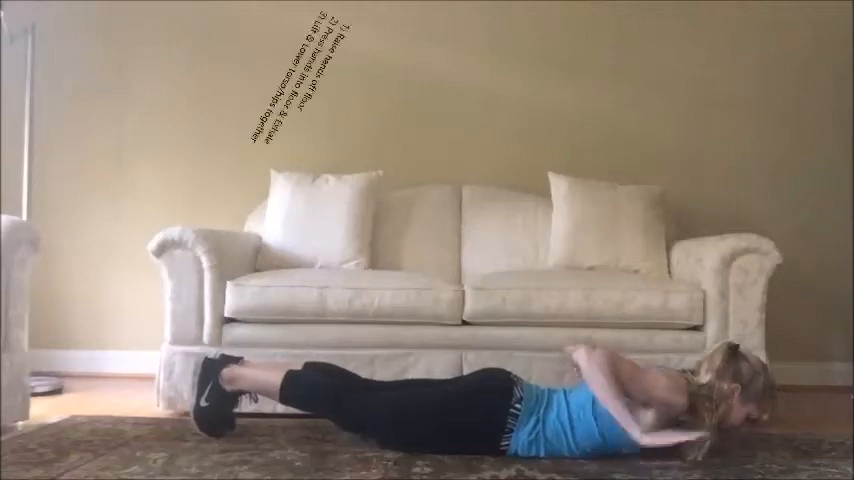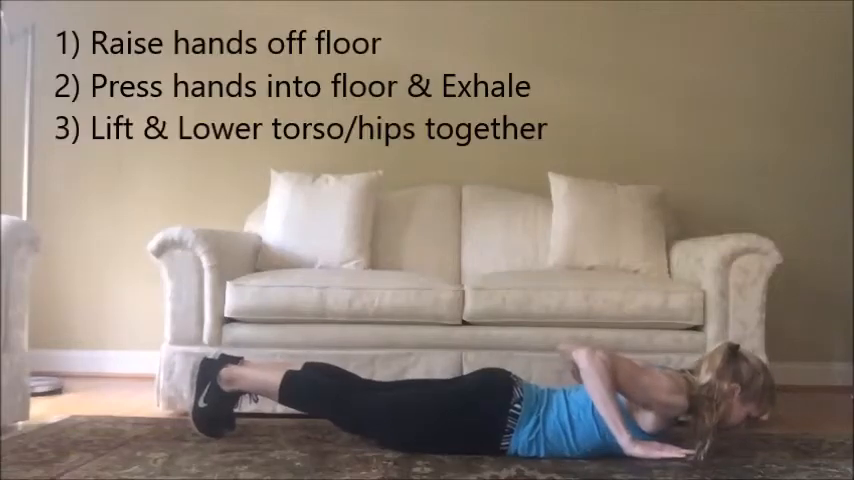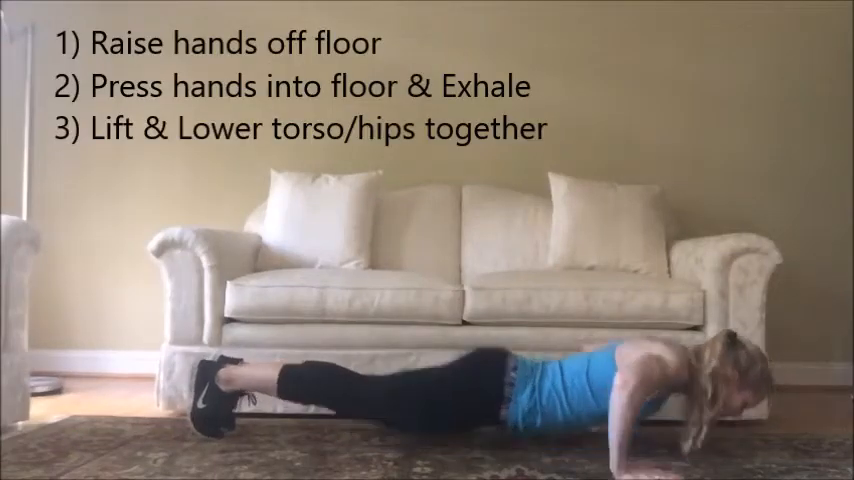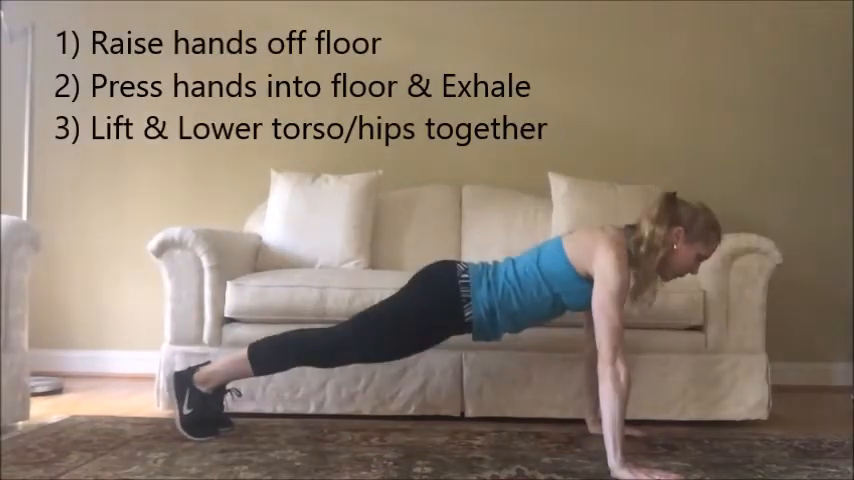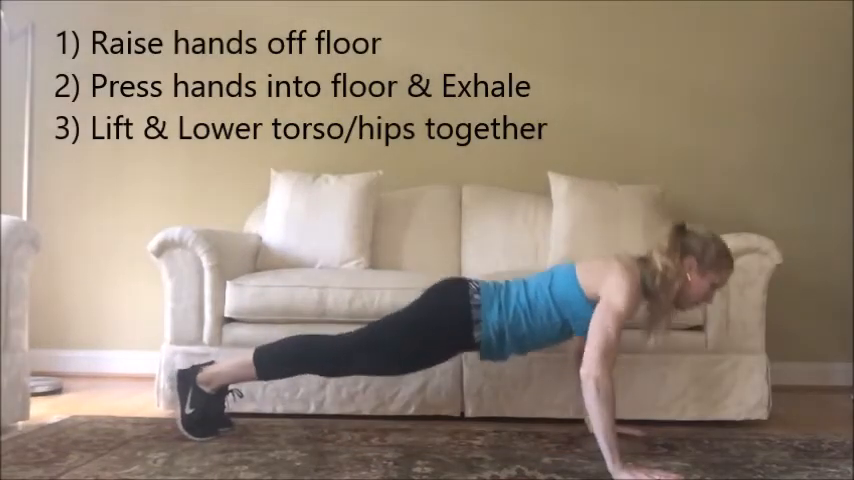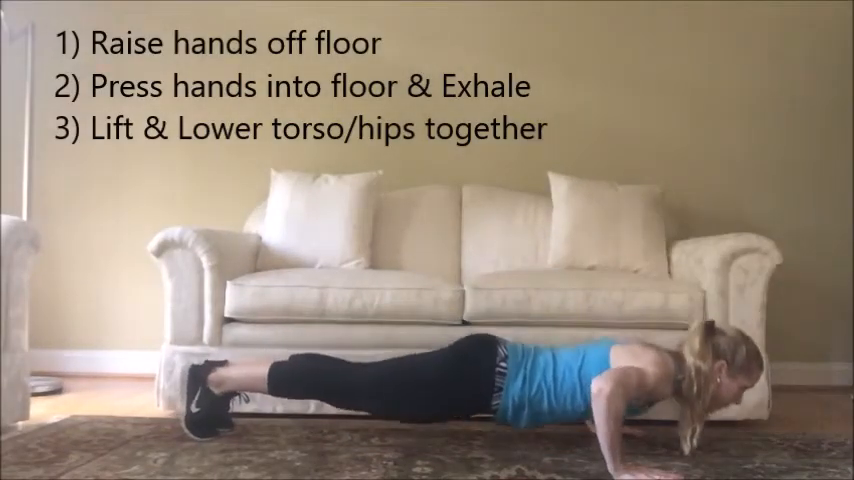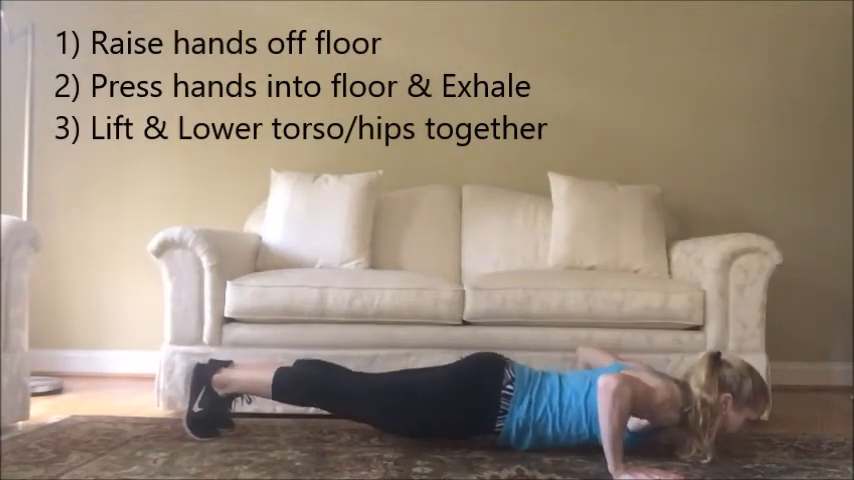
dt=0.7s
person 1, frame 1
left shoulder: (661, 381)
right shoulder: (672, 396)
left elbow: (580, 351)
right elbow: (589, 352)
right wrist: (639, 432)
left hip: (502, 403)
right hip: (496, 416)
left knee: (363, 393)
right knee: (351, 406)
left ankle: (237, 368)
right ankle: (231, 374)
person 1, frame 2
left shoulder: (665, 385)
right shoulder: (671, 397)
left elbow: (573, 351)
right elbow: (591, 356)
right wrist: (628, 441)
left hip: (503, 402)
right hip: (498, 416)
left knee: (363, 396)
right knee: (356, 408)
left ankle: (234, 369)
right ankle: (229, 377)
person 1, frame 3
left shoulder: (667, 357)
right shoulder: (674, 362)
right elbow: (626, 387)
left wrist: (604, 417)
left hip: (503, 381)
right hip: (494, 389)
left knee: (362, 391)
right knee: (359, 397)
left ankle: (232, 370)
right ankle: (225, 375)
person 1, frame 4
left shoulder: (616, 248)
right shoulder: (613, 255)
left elbow: (595, 348)
right elbow: (611, 364)
left wrist: (597, 420)
left hip: (460, 294)
right hip: (453, 297)
left knee: (337, 346)
right knee: (336, 346)
left ankle: (209, 382)
right ankle: (203, 379)
person 1, frame 5
left shoulder: (630, 275)
right shoulder: (626, 283)
left elbow: (586, 350)
right elbow: (593, 371)
left wrist: (602, 420)
left hip: (469, 310)
right hip: (462, 315)
left knee: (339, 355)
right knee: (338, 355)
left ankle: (211, 379)
right ankle: (207, 379)
person 1, frame 6
left shoulder: (656, 359)
right shoulder: (660, 370)
right elbow: (604, 389)
left wrist: (610, 421)
left hip: (493, 366)
right hip: (487, 377)
left knee: (352, 383)
right knee: (351, 386)
left ankle: (220, 377)
right ankle: (218, 379)
person 1, frame 7
left shoulder: (658, 383)
right shoulder: (669, 401)
left elbow: (588, 353)
right elbow: (612, 388)
left hip: (497, 385)
right hip: (490, 397)
left knee: (356, 390)
right knee: (354, 393)
left ankle: (226, 374)
right ankle: (220, 379)
